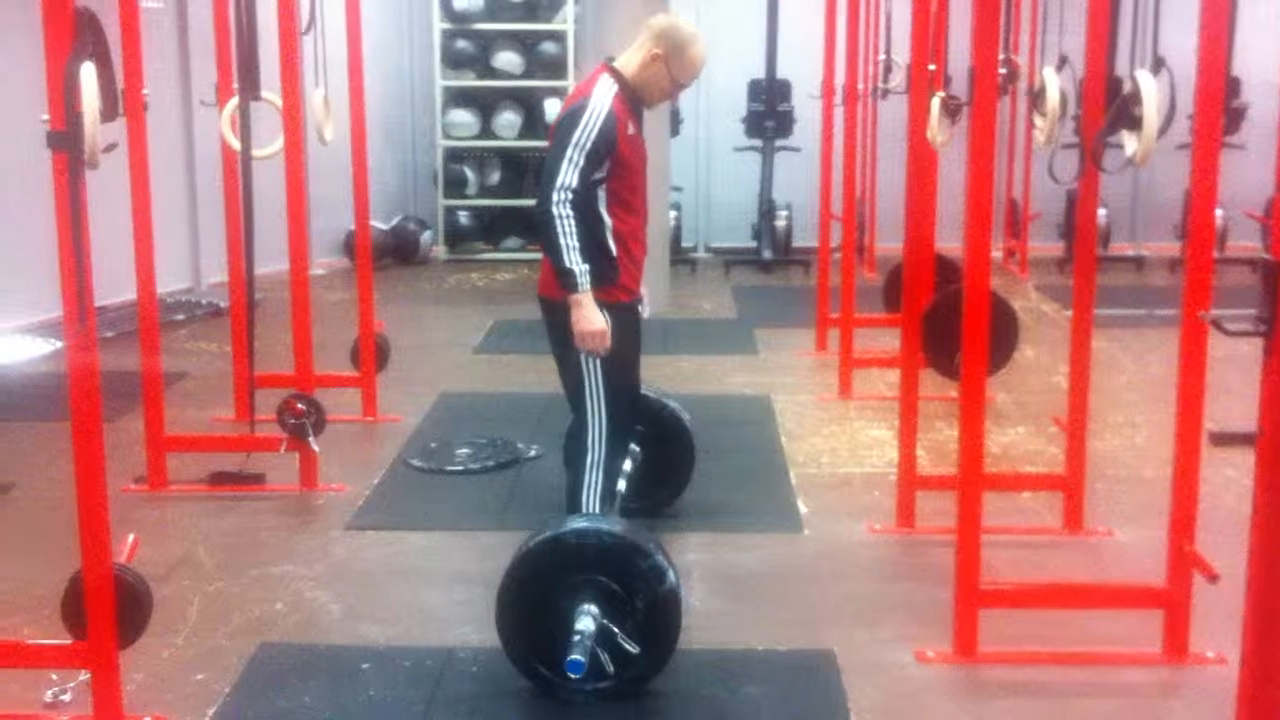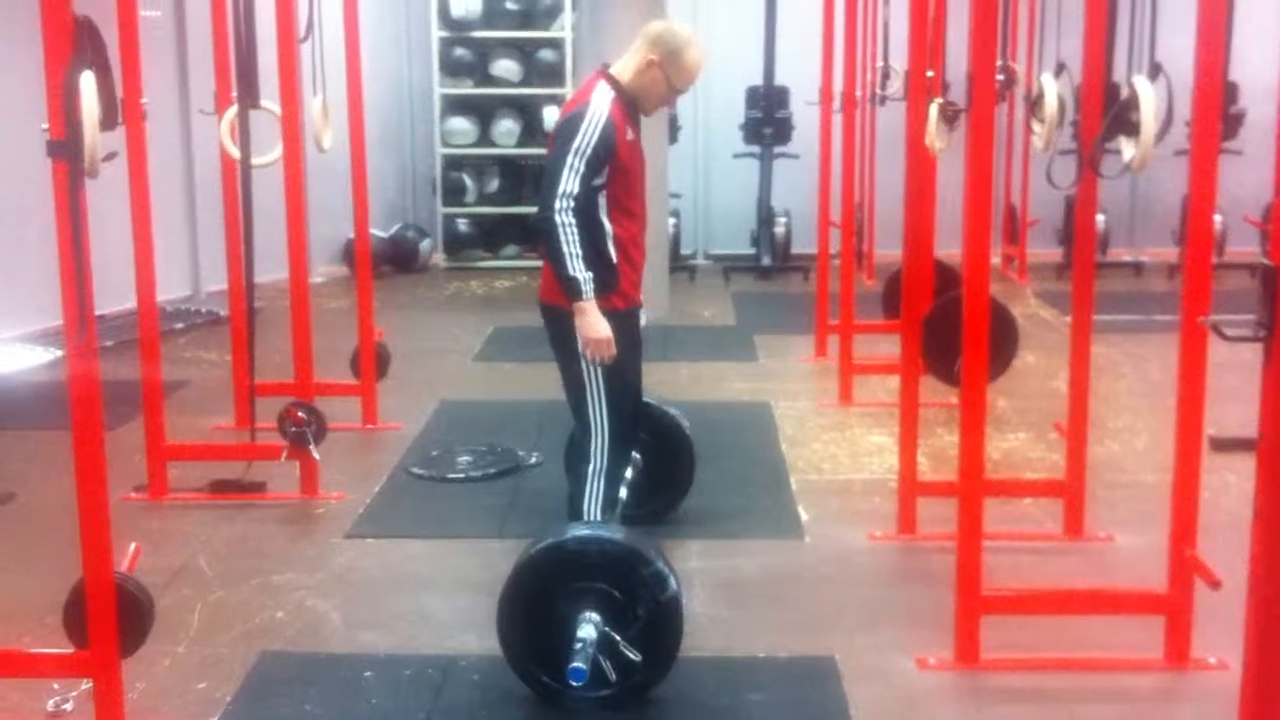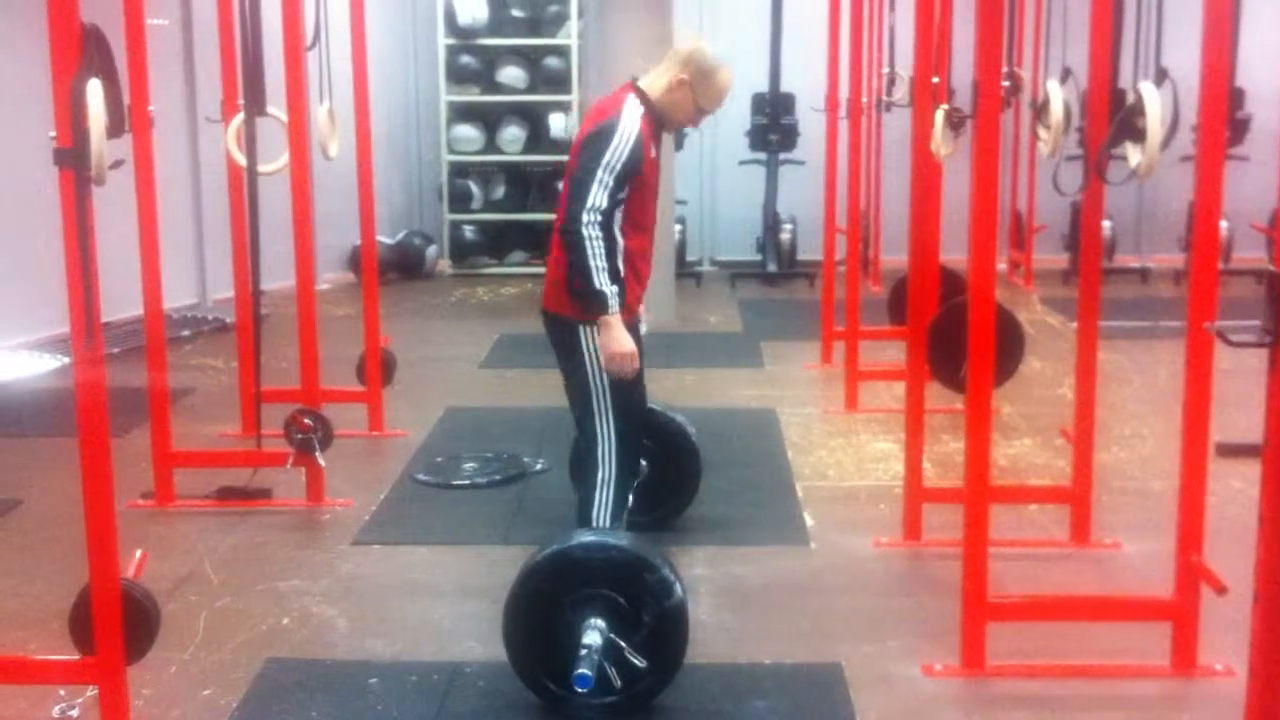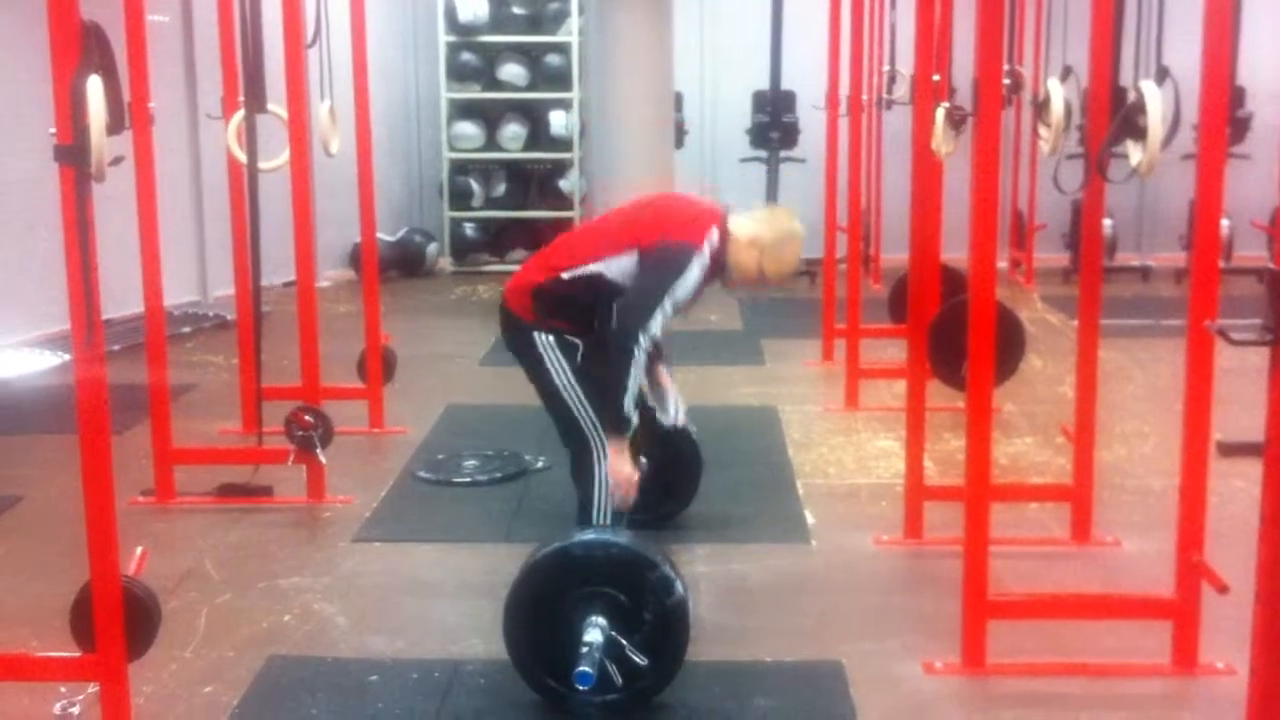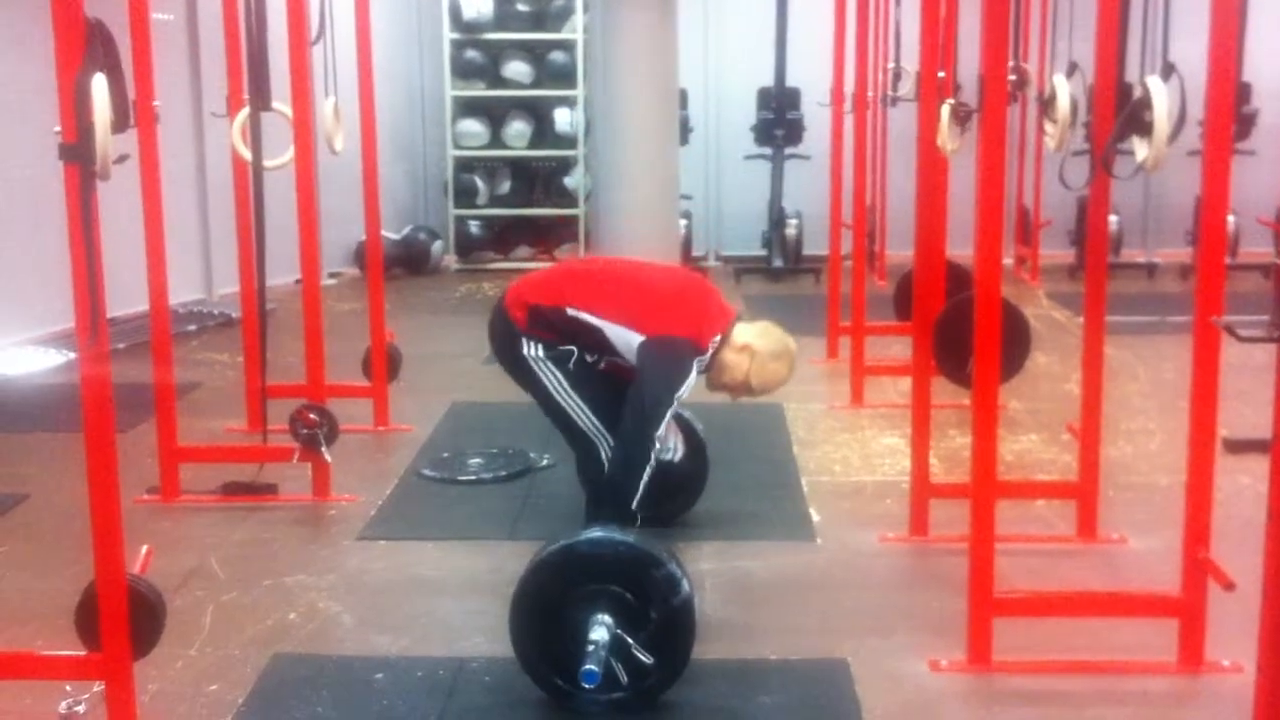
dt=0.5s
person 1, frame 1
left shoulder: (622, 104)
right shoulder: (596, 108)
right elbow: (555, 204)
right wrist: (581, 300)
left hip: (614, 293)
right hip: (587, 301)
left knee: (619, 414)
right knee: (598, 424)
left ankle: (602, 522)
person 1, frame 2
left shoulder: (619, 110)
right shoulder: (593, 115)
right elbow: (556, 213)
right wrist: (585, 307)
left hip: (615, 300)
right hip: (589, 309)
left knee: (623, 422)
right knee: (602, 433)
left ankle: (604, 528)
person 1, frame 3
left shoulder: (635, 121)
right shoulder: (622, 129)
right elbow: (584, 226)
right wrist: (608, 321)
left hip: (610, 309)
right hip: (587, 314)
left knee: (627, 427)
right knee: (608, 438)
left ankle: (612, 535)
person 1, frame 4
left shoulder: (705, 227)
right shoulder: (692, 251)
right elbow: (632, 337)
left wrist: (657, 368)
right wrist: (618, 442)
left hip: (565, 310)
right hip: (537, 316)
right knee: (598, 444)
person 1, frame 5
left shoulder: (711, 312)
right shoulder: (682, 351)
right elbow: (637, 442)
left wrist: (661, 415)
left hip: (551, 309)
right hip: (527, 326)
left knee: (622, 420)
right knee: (606, 446)
